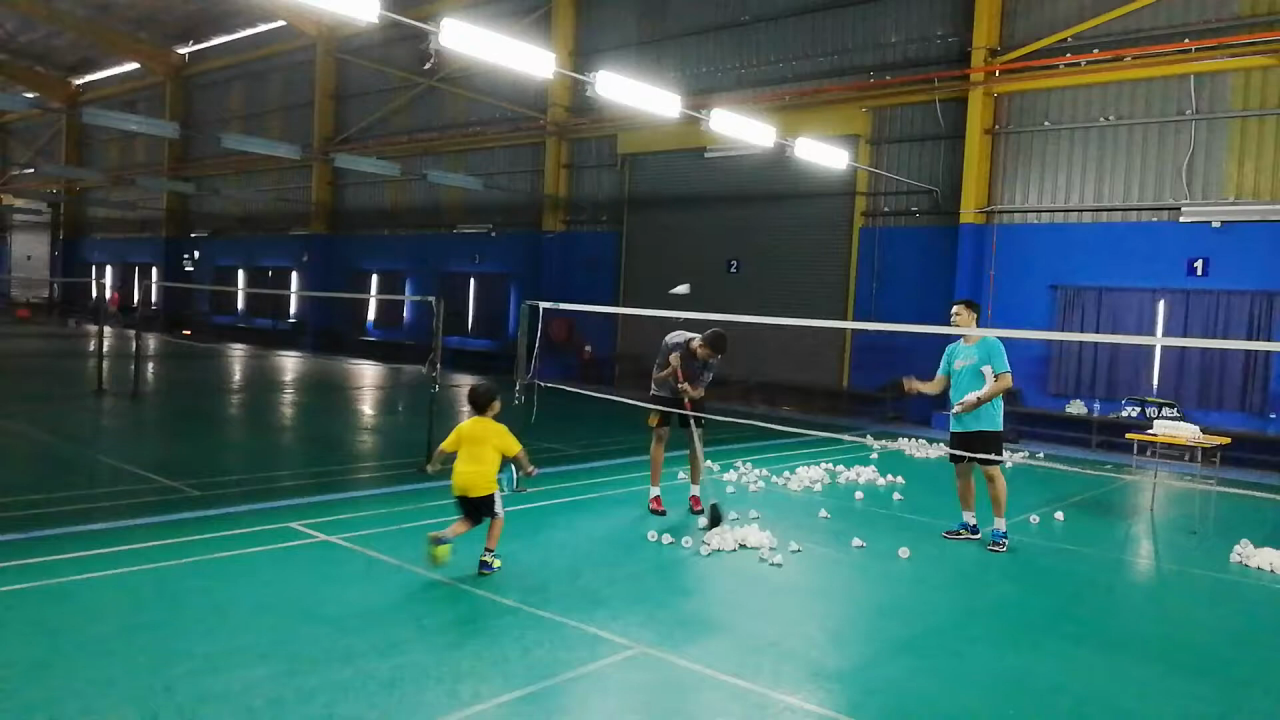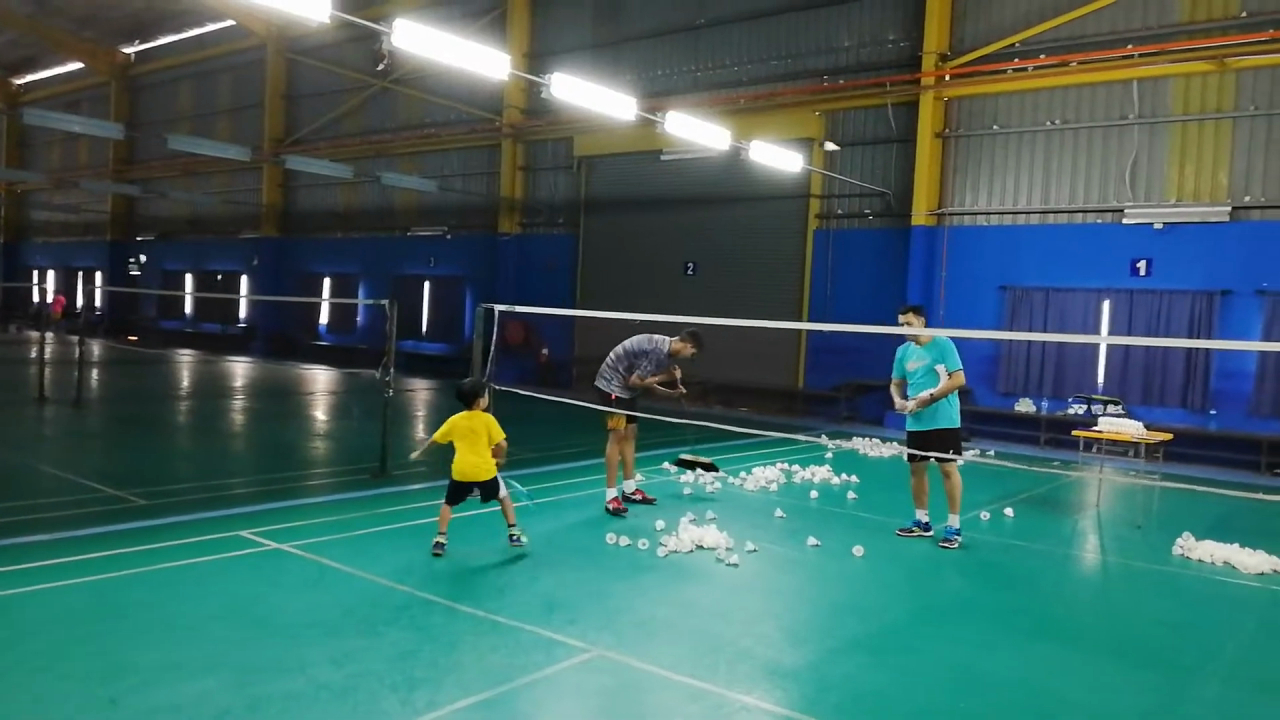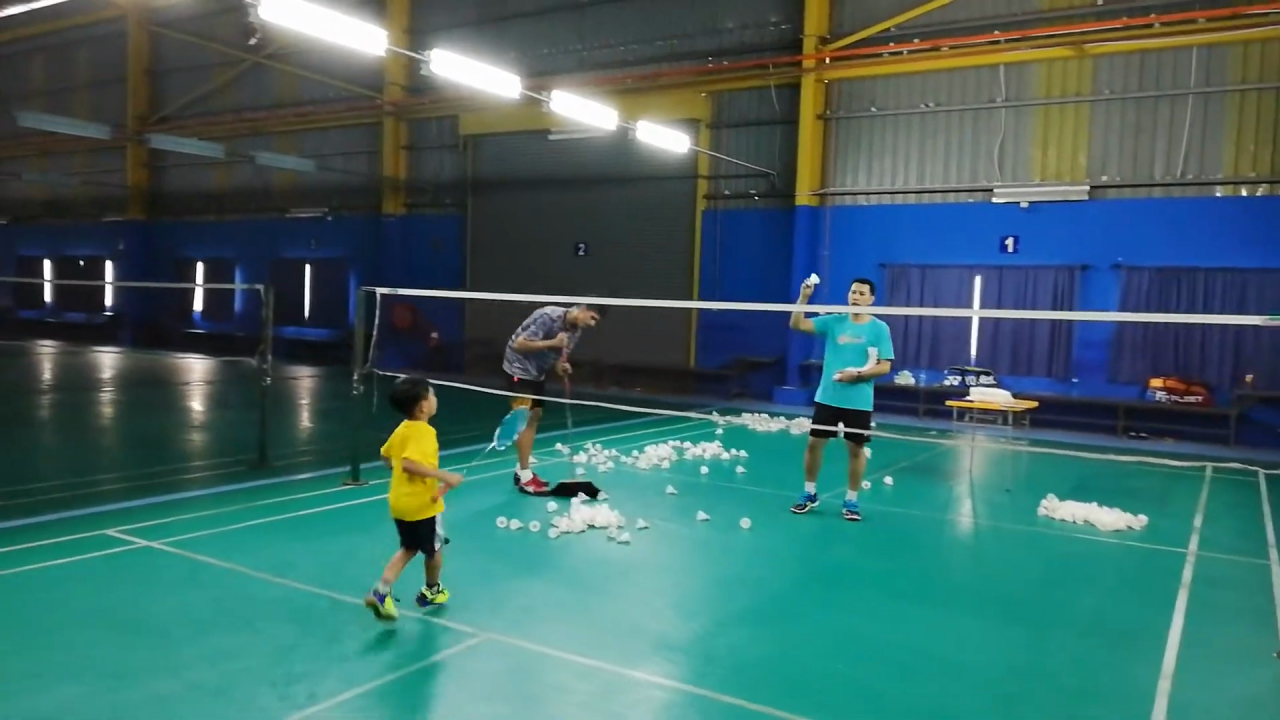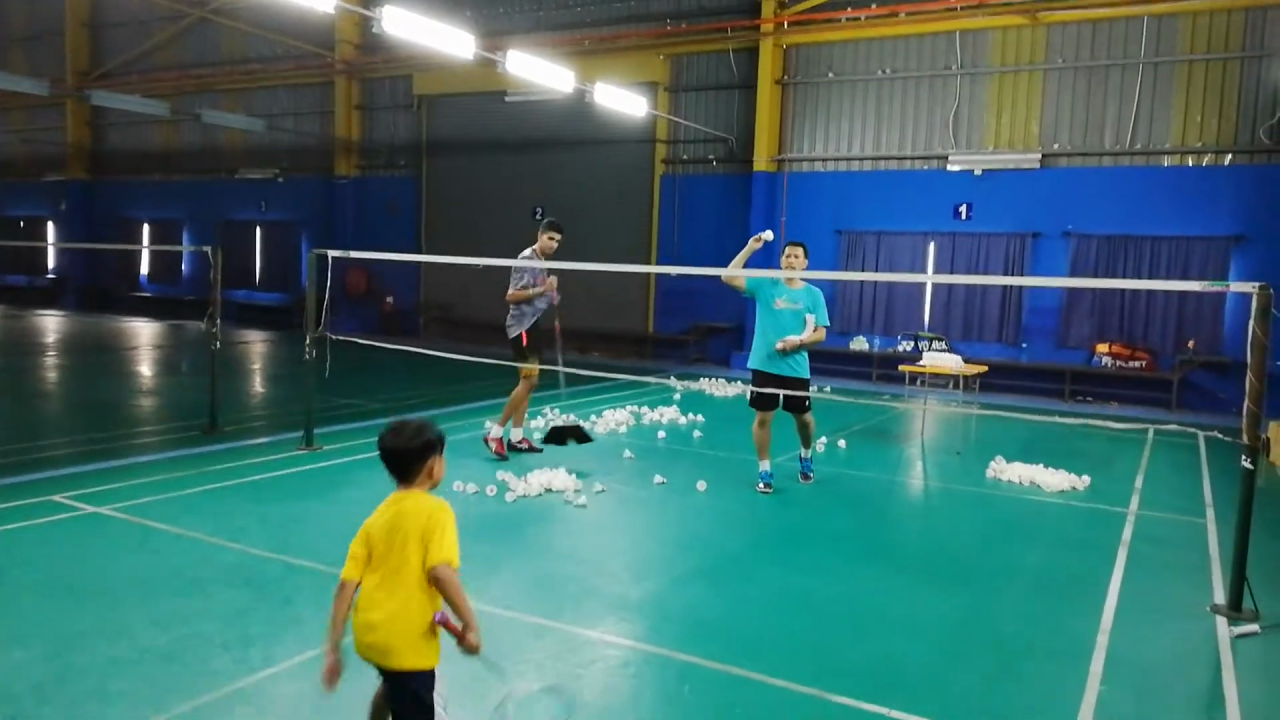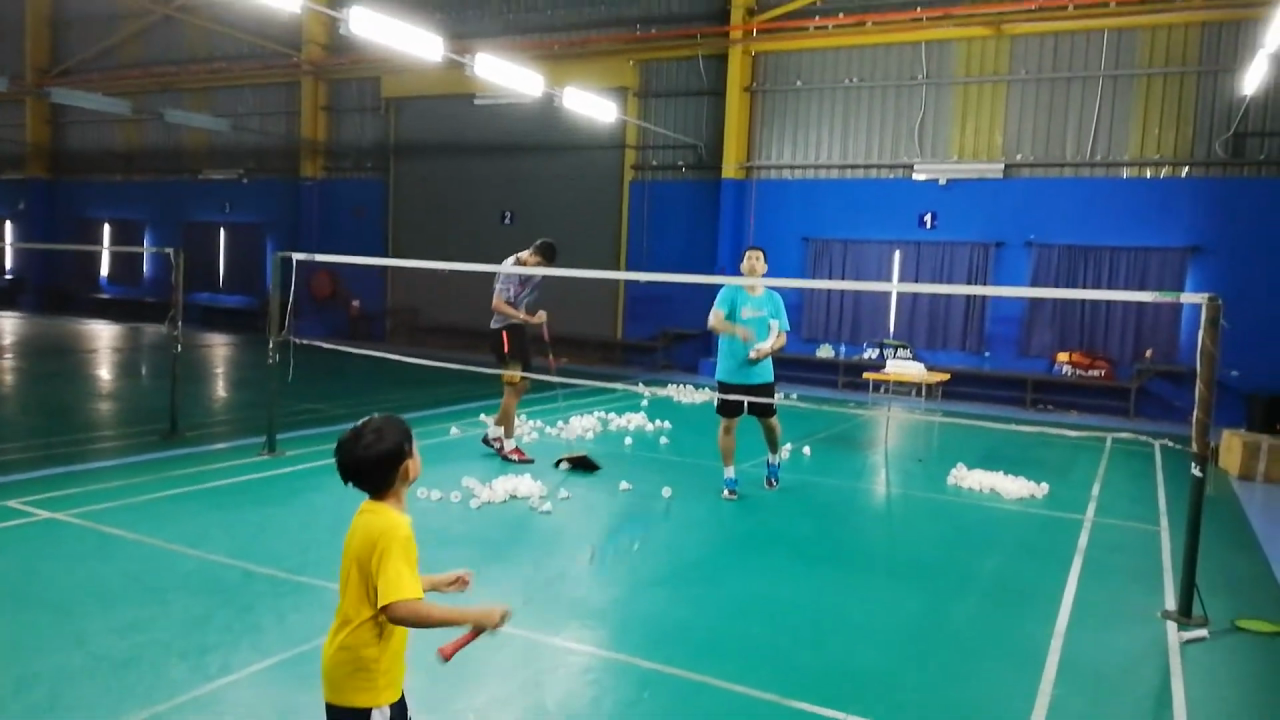
dt=1s
person 1, frame 1
left shoulder: (992, 344)
right shoulder: (952, 350)
left elbow: (1006, 381)
right elbow: (939, 384)
left wrist: (977, 401)
right wrist: (918, 387)
left hip: (986, 423)
right hip: (958, 424)
left knee: (992, 472)
right knee: (962, 471)
left ankle: (1000, 530)
right ankle: (969, 524)
person 1, frame 2
left shoulder: (943, 344)
right shoulder: (903, 351)
left elbow: (959, 379)
right elbow: (896, 383)
left wrist: (930, 397)
right wrist: (899, 401)
left hip: (944, 420)
right hip: (916, 423)
left knee: (948, 468)
right knee: (917, 468)
left ankle: (953, 527)
right ankle: (922, 521)
person 1, frame 3
left shoulder: (879, 328)
right shoulder: (833, 322)
left elbow: (885, 366)
right elbow: (796, 324)
left wrist: (857, 374)
right wrist: (804, 297)
left hip: (859, 401)
right hip: (827, 397)
left knee: (856, 449)
right knee: (814, 443)
left ankle: (851, 500)
right ankle: (809, 494)
person 1, frame 4
left shoulder: (814, 295)
right shoulder: (765, 285)
left elbow: (820, 334)
right elbow: (728, 277)
left wrist: (799, 341)
right wrist: (750, 248)
left hip: (797, 368)
right hip: (764, 364)
left knee: (803, 417)
right knee: (763, 417)
left ankle: (806, 456)
right ankle: (764, 471)
person 1, frame 5
left shoulder: (774, 299)
right shoulder: (729, 293)
left elbow: (781, 336)
right elbow: (713, 322)
left wrist: (769, 349)
right wrist: (736, 329)
left hip: (762, 373)
right hip: (731, 373)
left knee: (769, 422)
right knee: (728, 424)
left ankle: (773, 461)
right ankle: (729, 477)
person 2, frame 1
left shoulder: (463, 427)
right shoulder: (498, 430)
left elbow: (442, 450)
right elbow: (518, 453)
left wrist: (433, 465)
right wrist: (526, 467)
left hip: (461, 484)
right hip: (483, 484)
left knee: (469, 521)
right knee: (497, 517)
left ankle: (442, 537)
right ankle: (487, 559)
person 2, frame 2
left shoulder: (454, 421)
right shoulder: (488, 419)
left elbow: (434, 440)
right elbow: (502, 444)
left wrist: (420, 452)
right wrist: (499, 457)
left hip: (461, 473)
right hip: (485, 472)
left knee: (449, 503)
right knee: (504, 498)
left ankle: (440, 539)
right ankle: (513, 532)
person 2, frame 3
left shoulder: (401, 430)
right shoulder: (425, 432)
left elbow: (385, 455)
right elbow: (409, 463)
right wrist: (445, 477)
left hip: (399, 504)
right hip: (422, 505)
left knee: (408, 549)
right knee: (434, 549)
left ankle: (380, 593)
right ankle: (430, 592)
person 2, frame 4
left shoulder: (376, 519)
right shoulder: (436, 511)
left elbow: (347, 584)
right elbow: (442, 573)
left wrist: (333, 650)
right wrist: (469, 627)
left hip: (370, 634)
right hip: (410, 643)
left knee: (395, 685)
person 2, frame 5
left shoulder: (372, 515)
right shoulder: (391, 529)
right elbow: (401, 611)
left wrist: (436, 582)
right wrist: (472, 617)
left hip: (363, 665)
right hip: (363, 674)
person 3, frame 1
left shoulder: (712, 357)
right shoulder: (672, 343)
left elbow: (700, 390)
right elbow: (657, 379)
left wrist: (691, 393)
right wrist: (672, 369)
left hip: (691, 393)
right hip: (664, 391)
right knee: (660, 435)
left ankle: (695, 494)
right ankle: (654, 494)
person 3, frame 2
left shoulder: (663, 348)
right shoulder: (658, 351)
left elbow: (644, 381)
right elbow: (635, 382)
left wrist: (670, 392)
right wrist: (665, 377)
left hip: (622, 387)
right hip: (612, 385)
left knee: (630, 433)
right knee: (617, 435)
left ankle: (630, 490)
right ankle: (611, 498)
person 3, frame 3
left shoulder: (575, 331)
right shoulder: (549, 318)
left elbow: (559, 356)
right elbow: (519, 344)
left wrist: (563, 367)
right wrist: (553, 342)
left hip: (537, 372)
right hip: (519, 367)
left knee: (535, 416)
right knee: (525, 418)
left ankle: (523, 472)
right ankle: (525, 477)
person 3, frame 4
left shoulder: (540, 261)
right shoulder: (526, 260)
right elbow: (512, 296)
left wrist: (549, 293)
right wrist: (542, 289)
left hip: (534, 326)
right hip: (522, 327)
left knee: (527, 381)
right knee: (529, 379)
left ankle: (517, 436)
right ankle: (495, 432)
person 3, frame 5
left shoulder: (528, 269)
right shoulder: (511, 269)
right elbow: (497, 304)
right wrist: (529, 319)
left hip: (518, 329)
right hip: (506, 330)
left knee: (522, 385)
right knee: (513, 387)
left ankle: (494, 433)
right ankle: (508, 446)
